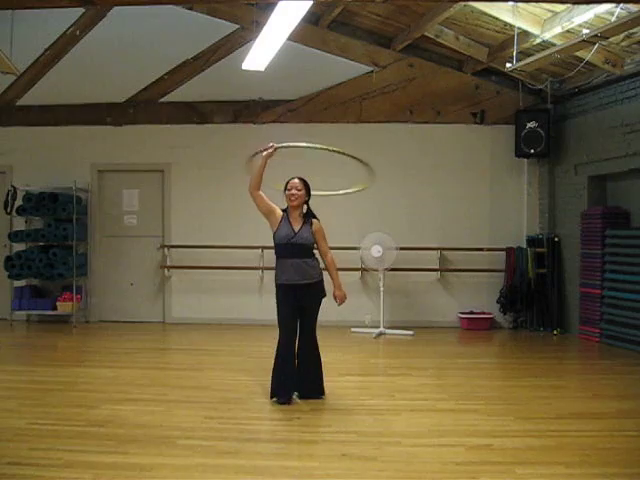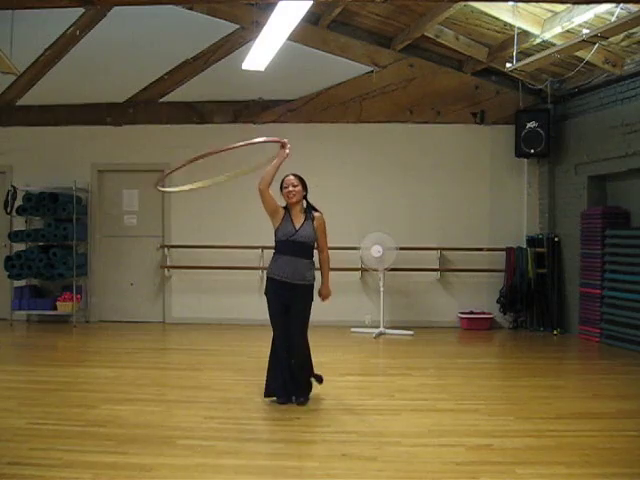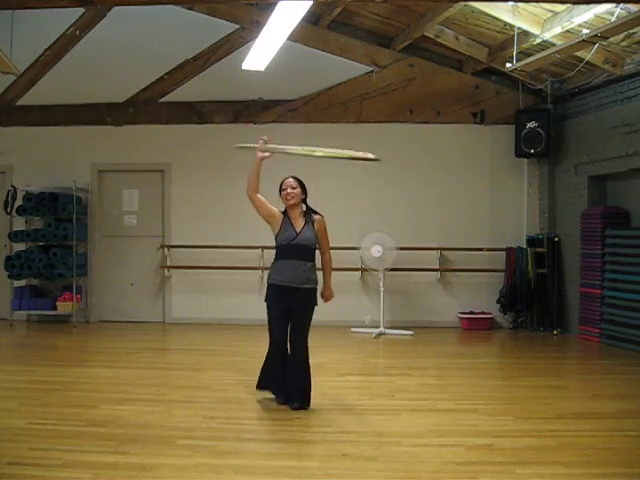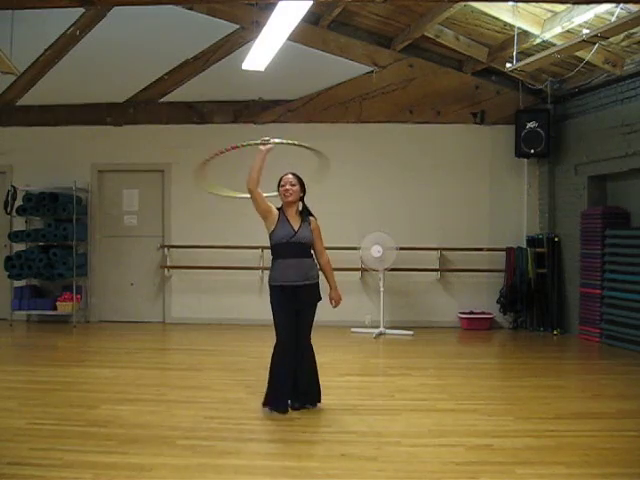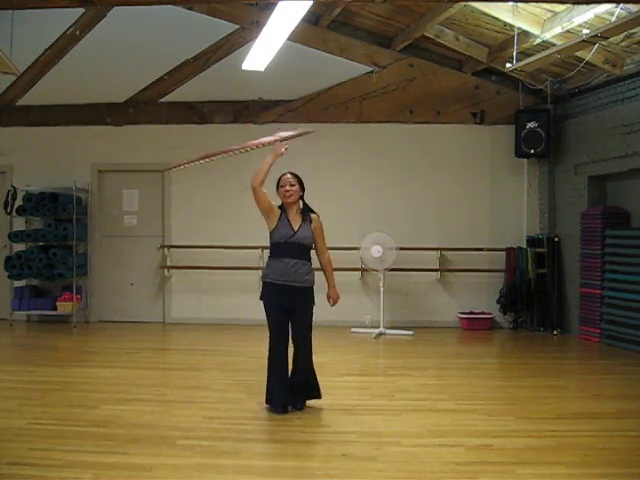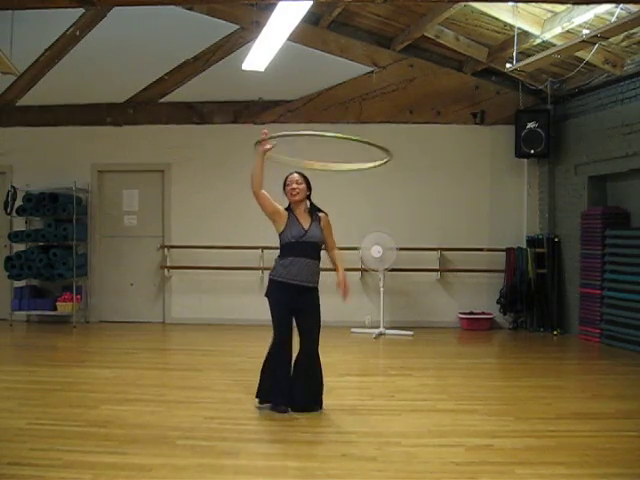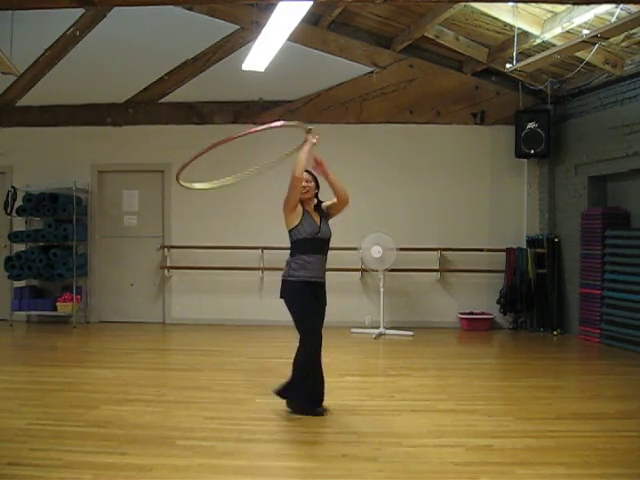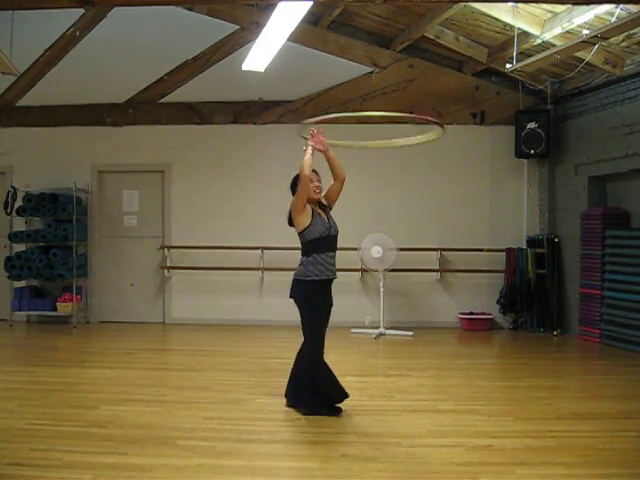
dt=0.3s
person 1, frame 1
left shoulder: (313, 223)
right shoulder: (276, 216)
left elbow: (326, 255)
right elbow: (253, 189)
left wrist: (337, 286)
right wrist: (264, 159)
left hip: (311, 285)
right hip: (285, 287)
left knee: (308, 336)
right knee: (287, 337)
left ankle: (309, 387)
right ankle: (284, 389)
person 1, frame 2
left shoulder: (316, 218)
right shoulder: (278, 215)
left elbow: (323, 252)
right elbow: (262, 188)
left wrist: (325, 283)
right wrist: (280, 158)
left hip: (303, 287)
right hip: (277, 283)
left knee: (298, 336)
right knee: (281, 336)
left ankle: (301, 386)
right ankle: (282, 388)
person 1, frame 3
left shoulder: (316, 220)
right shoulder: (277, 219)
left elbow: (326, 253)
right elbow: (252, 193)
left wrist: (327, 284)
right wrist: (259, 160)
left hip: (305, 291)
right hip: (278, 289)
left knee: (299, 343)
right knee: (277, 340)
left ankle: (298, 395)
right ankle: (279, 387)
person 1, frame 4
left shoulder: (310, 221)
right shoulder: (271, 216)
left elbow: (321, 255)
right elbow: (252, 187)
left wrist: (333, 286)
right wrist: (262, 154)
left hip: (308, 287)
right hip: (281, 288)
left knee: (303, 342)
right knee: (284, 341)
left ankle: (303, 396)
right ankle: (278, 397)
person 1, frame 5
left shoulder: (313, 220)
right shoulder: (273, 215)
left elbow: (323, 254)
right elbow: (255, 185)
left wrist: (332, 285)
right wrist: (275, 154)
left hip: (302, 290)
right hip: (274, 287)
left knee: (303, 343)
right knee: (278, 342)
left ankle: (299, 393)
right ankle: (278, 399)
person 1, frame 6
left shoulder: (321, 218)
right shoulder: (281, 216)
left elbow: (331, 249)
right elbow: (257, 189)
left wrist: (340, 273)
right wrist: (261, 154)
left hip: (309, 290)
right hip: (282, 286)
left knee: (310, 346)
right knee: (282, 341)
left ankle: (304, 398)
right ankle: (275, 396)
person 1, frame 7
left shoulder: (325, 211)
right shoulder: (293, 211)
left elbow: (344, 198)
right elbow: (294, 176)
left wrist: (324, 170)
right wrist: (307, 146)
left hip: (318, 286)
right hip: (296, 285)
left knee: (312, 343)
right knee: (310, 341)
left ankle: (306, 398)
right ankle: (300, 397)
person 1, frame 8
left shoulder: (323, 207)
right shoulder: (300, 208)
left elbow: (340, 179)
right elbow: (305, 175)
left wrist: (326, 151)
right wrist: (309, 149)
left hip: (321, 284)
right hip: (309, 284)
left knee: (313, 342)
right knee: (314, 343)
left ankle: (300, 397)
right ankle: (316, 401)
